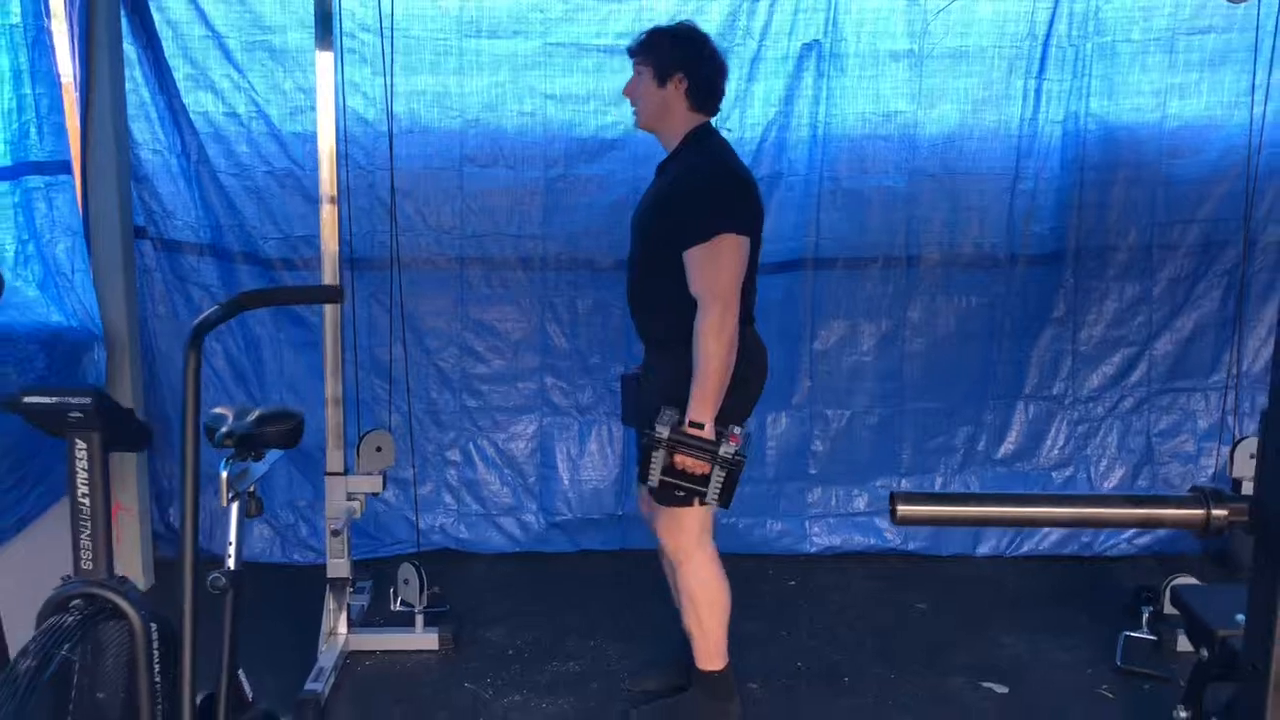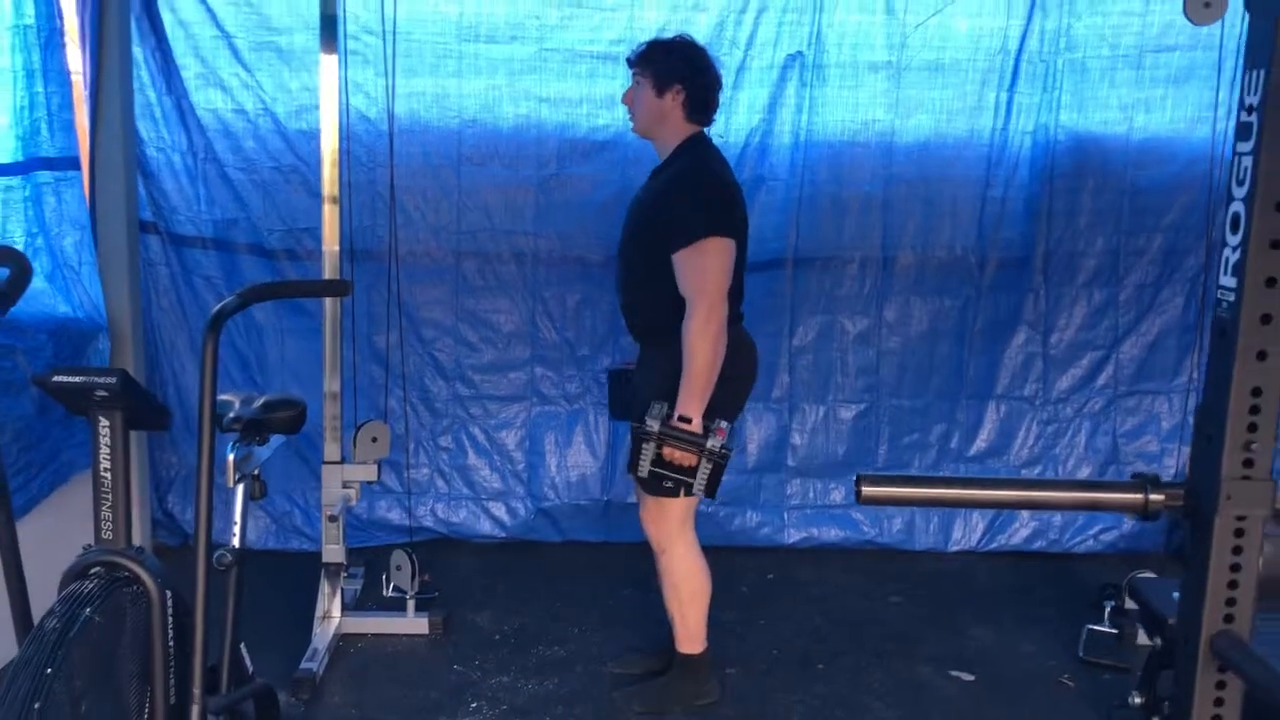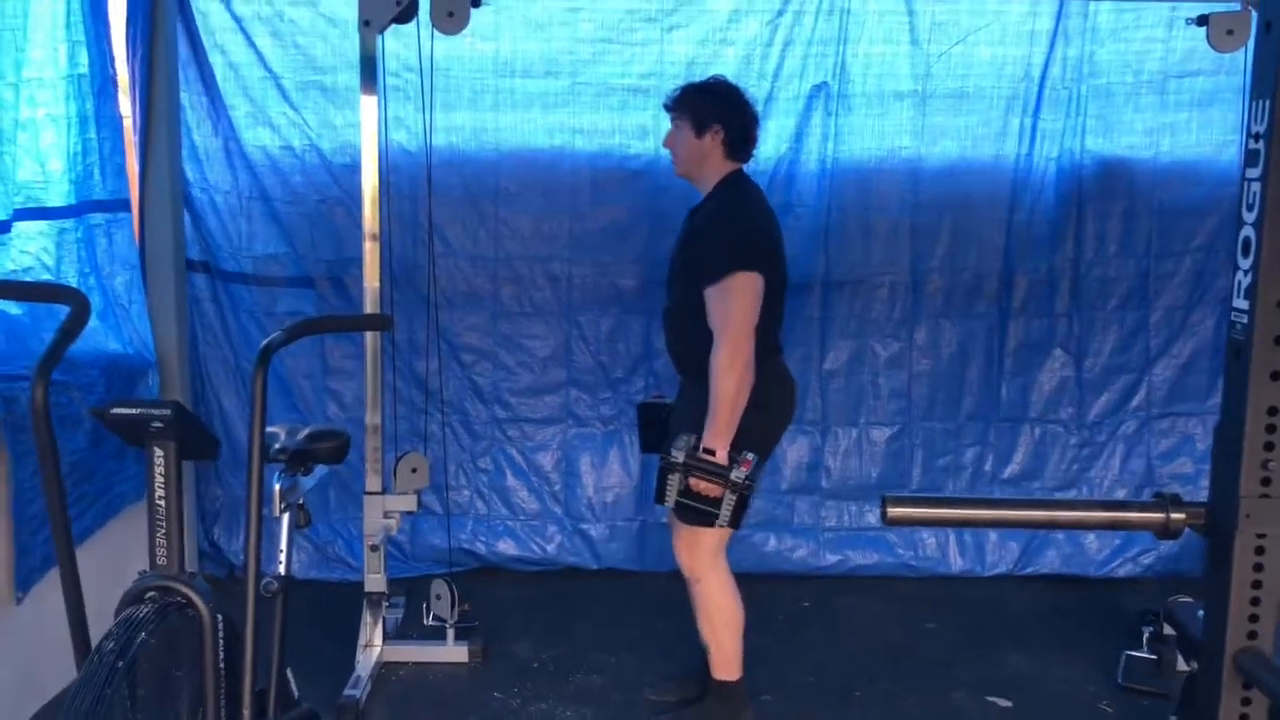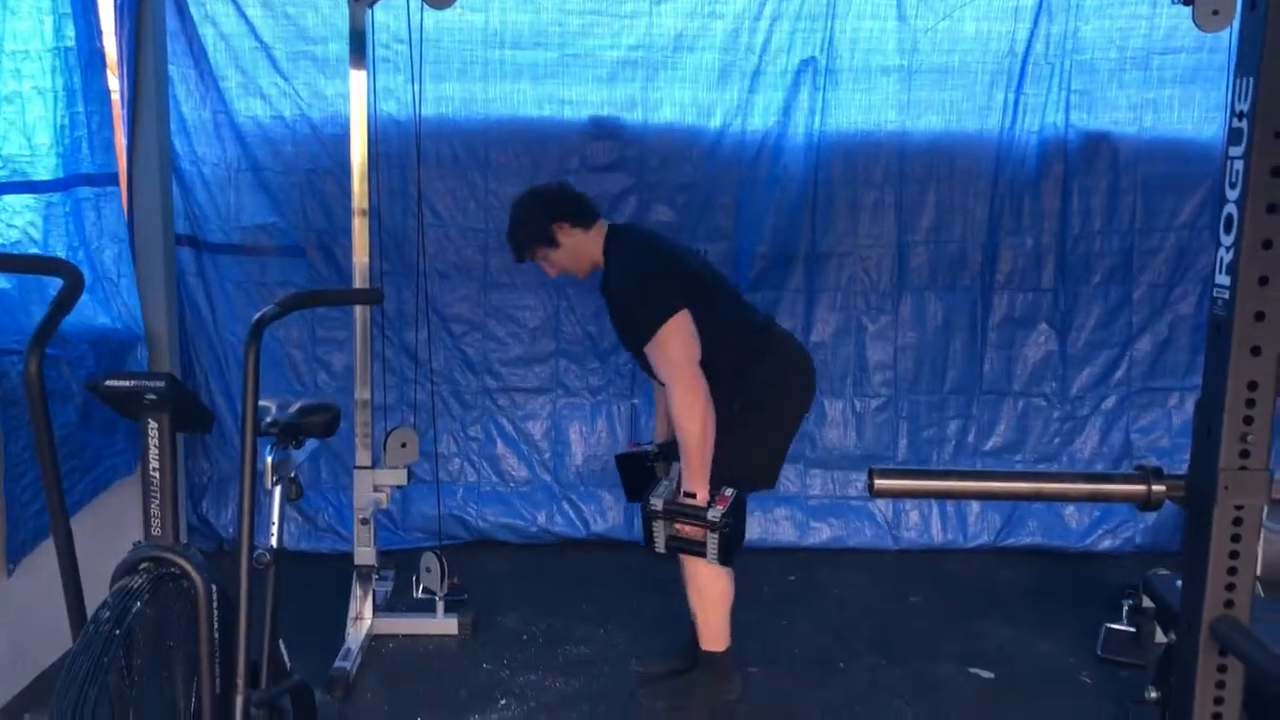
dt=1s
person 1, frame 1
left shoulder: (710, 177)
right shoulder: (685, 166)
left elbow: (719, 310)
left wrist: (701, 417)
left hip: (704, 374)
right hip: (676, 367)
left knee: (682, 532)
right knee: (664, 515)
right ankle: (698, 659)
person 1, frame 2
left shoulder: (697, 182)
right shoulder: (678, 171)
left elbow: (707, 310)
left wrist: (690, 413)
left hip: (695, 370)
right hip: (668, 362)
left knee: (665, 521)
right knee: (660, 512)
right ankle: (680, 644)
person 1, frame 3
left shoulder: (731, 217)
right shoulder: (723, 208)
left elbow: (735, 344)
left wrist: (715, 443)
right wrist: (695, 415)
left hip: (735, 403)
right hip: (714, 394)
left knee: (698, 549)
right knee: (692, 537)
person 1, frame 4
left shoulder: (633, 274)
right shoulder: (631, 254)
left elbow: (687, 387)
right elbow: (673, 367)
left wrist: (695, 487)
right wrist: (662, 445)
left hip: (766, 385)
right hip: (756, 376)
left ankle: (715, 671)
right ankle: (703, 645)
